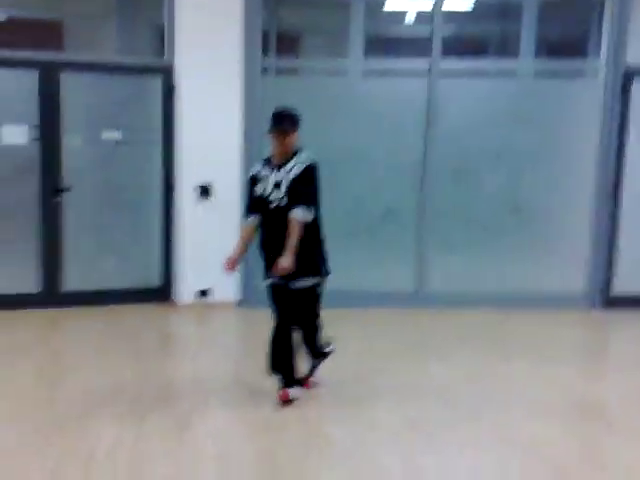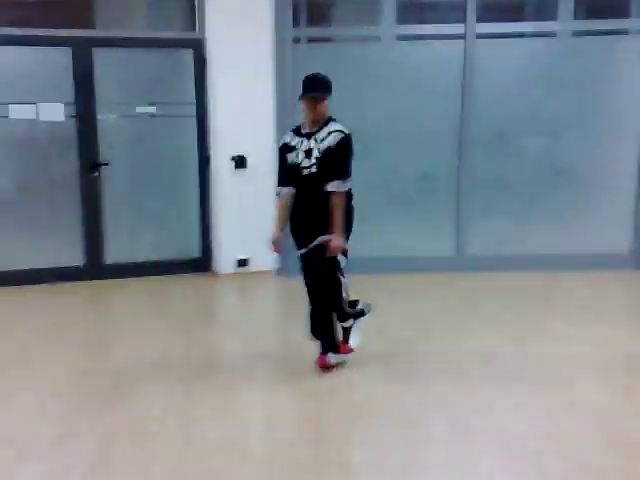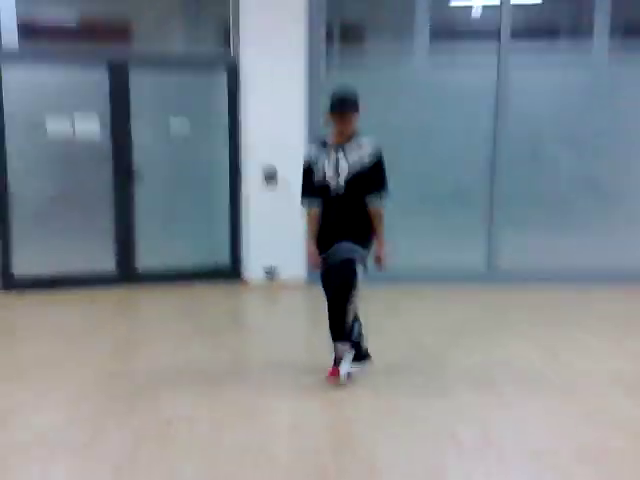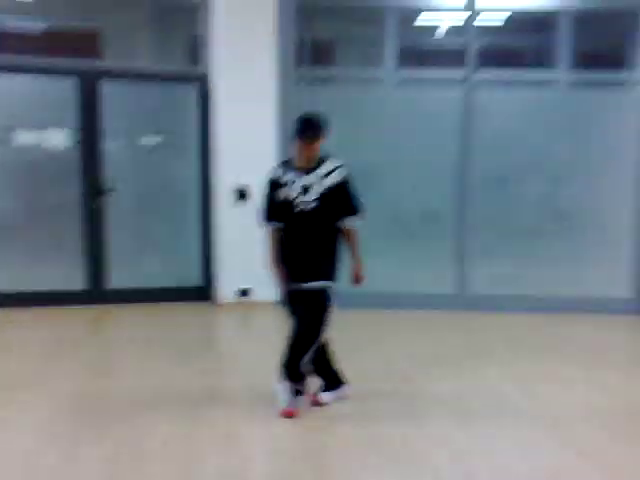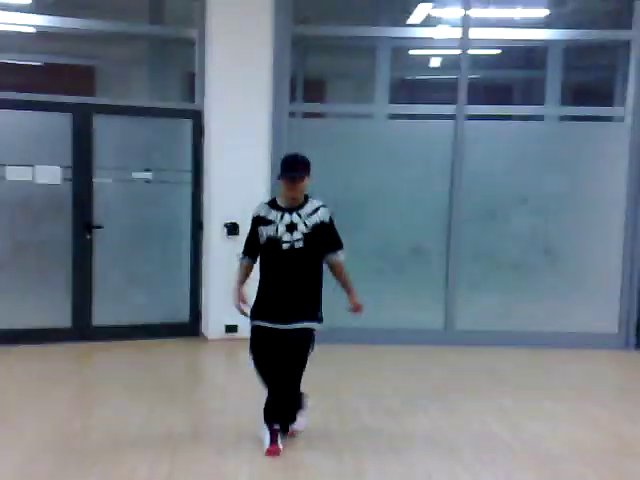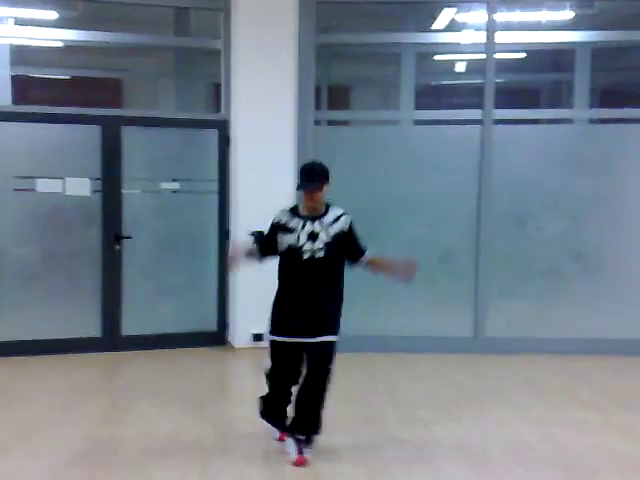
dt=0.1s
person 1, frame 1
left shoulder: (305, 166)
right shoulder: (258, 173)
left elbow: (301, 213)
right elbow: (253, 217)
left wrist: (290, 255)
right wrist: (238, 252)
left hip: (306, 259)
right hip: (274, 262)
left knee: (306, 317)
right knee: (283, 322)
left ankle: (318, 353)
right ankle: (288, 381)
person 1, frame 2
left shoulder: (338, 136)
right shoulder: (289, 141)
left elbow: (338, 187)
right elbow: (286, 189)
left wrist: (338, 232)
right wrist: (279, 228)
left hip: (330, 226)
right hip: (303, 227)
left knee: (326, 275)
right knee: (317, 291)
left ankle: (350, 314)
right ankle: (331, 345)
person 1, frame 3
left shoulder: (368, 152)
right shoulder: (316, 155)
left elbow: (375, 201)
right elbow: (312, 204)
left wrist: (380, 241)
right wrist: (311, 244)
left hip: (355, 236)
right hip: (327, 240)
left knee: (342, 281)
right knee: (338, 298)
left ankle: (345, 348)
right ankle: (353, 352)
person 1, frame 4
left shoulder: (336, 173)
right shoulder: (280, 175)
left elbow: (346, 221)
right elbow: (275, 224)
left wrist: (357, 261)
right wrist: (277, 264)
left hip: (320, 265)
right hip: (291, 266)
left knee: (309, 326)
right knee: (308, 328)
left ankle: (293, 386)
right ankle: (332, 383)
person 1, frame 5
left shoulder: (319, 213)
right shoulder: (264, 213)
left elbow: (333, 257)
right elbow: (249, 256)
left wrist: (350, 292)
right wrist: (238, 287)
left hip: (304, 306)
right hip: (268, 305)
left knee: (291, 368)
right knee: (264, 360)
left ankle: (275, 425)
right ankle: (293, 407)
person 1, frame 6
left shoulder: (339, 221)
right shoulder: (283, 221)
left elbow: (358, 256)
right elbow: (262, 249)
left wrist: (394, 267)
right wrist: (243, 254)
left hip: (323, 319)
right hip: (287, 316)
left knee: (316, 380)
right knee: (281, 375)
left ankle: (300, 437)
right ankle: (276, 417)
